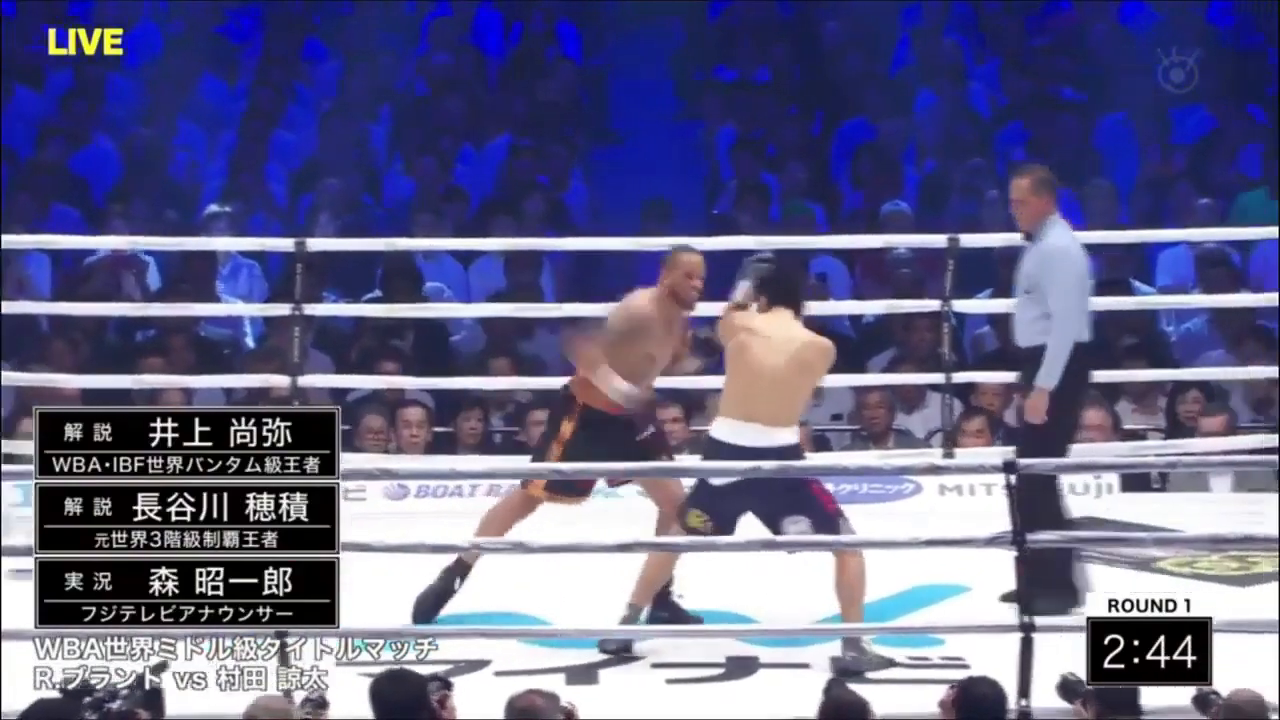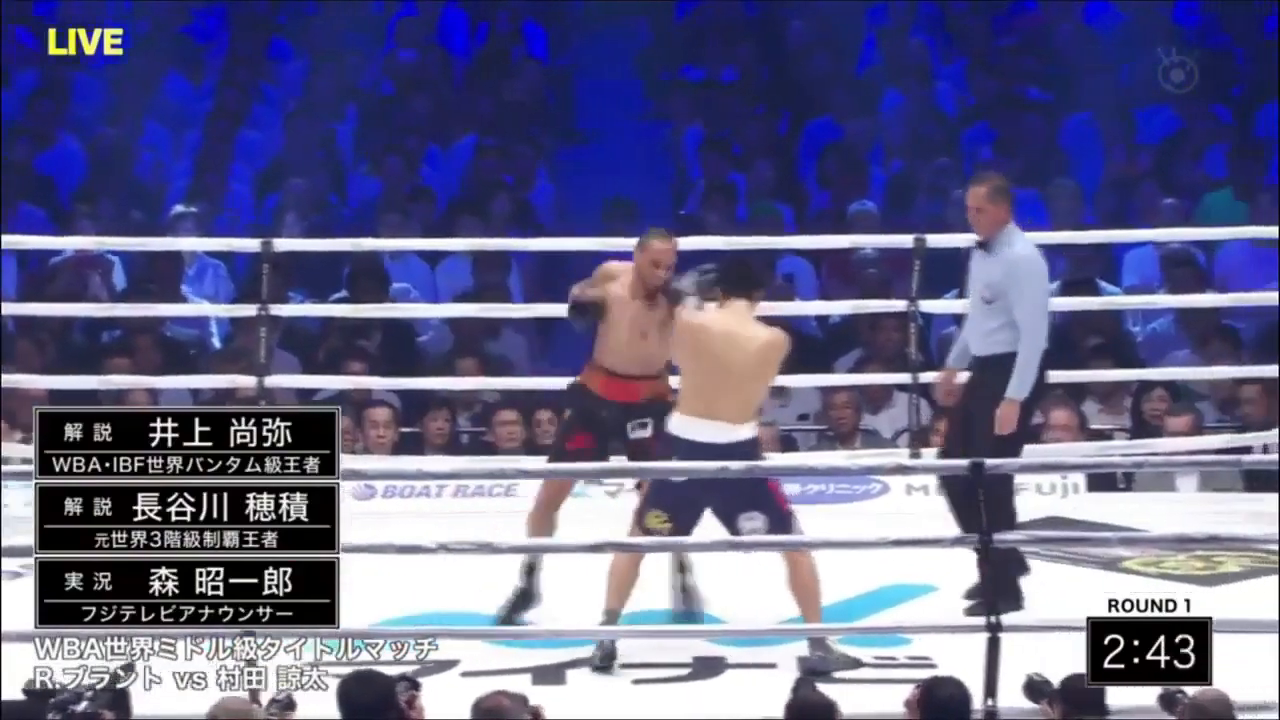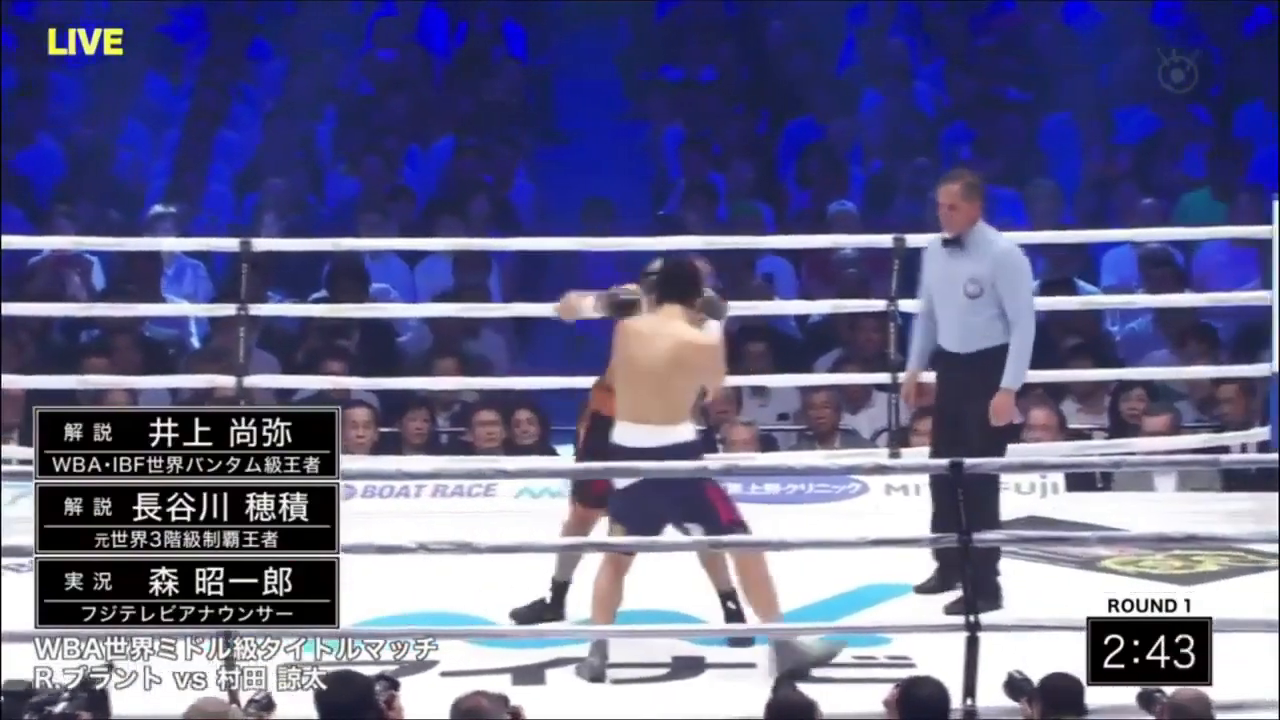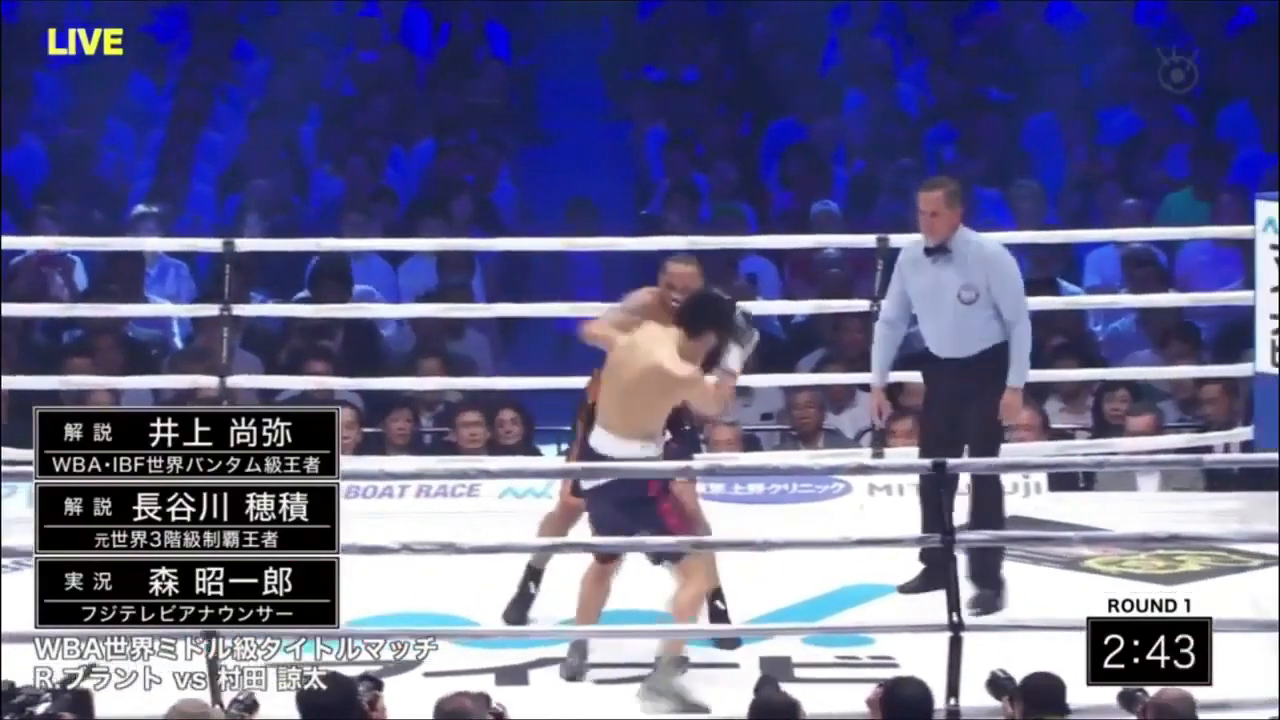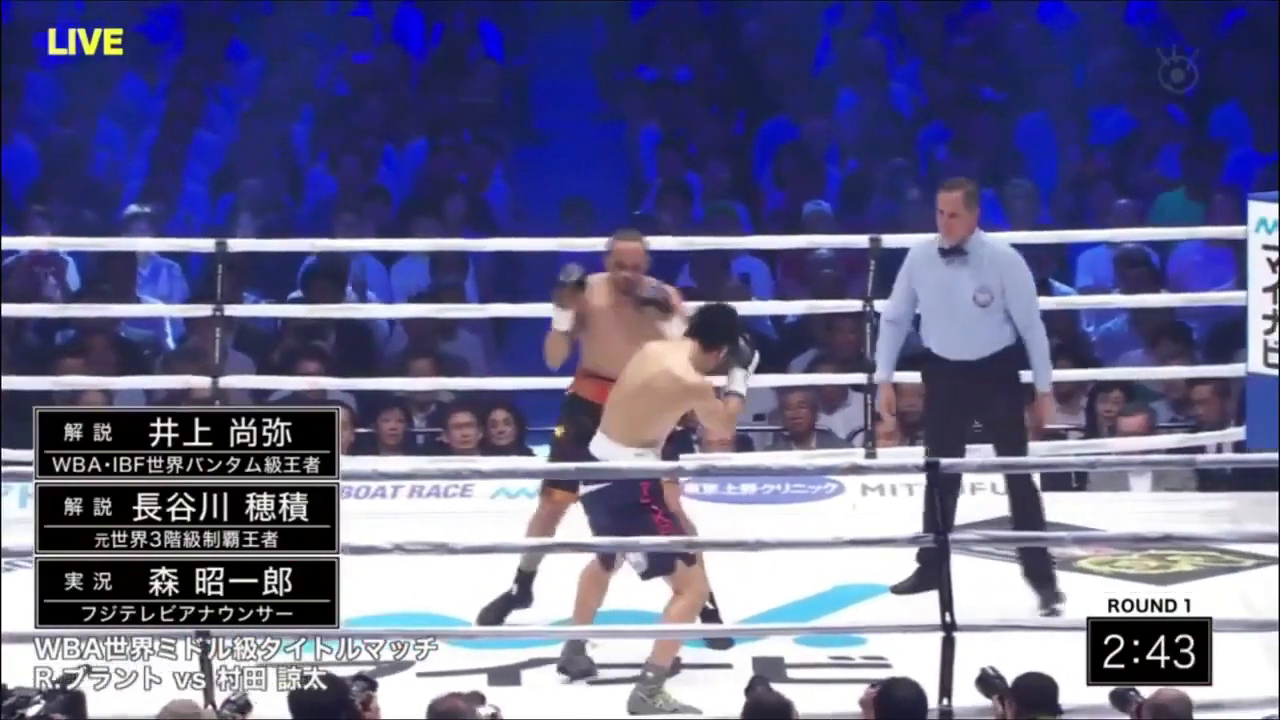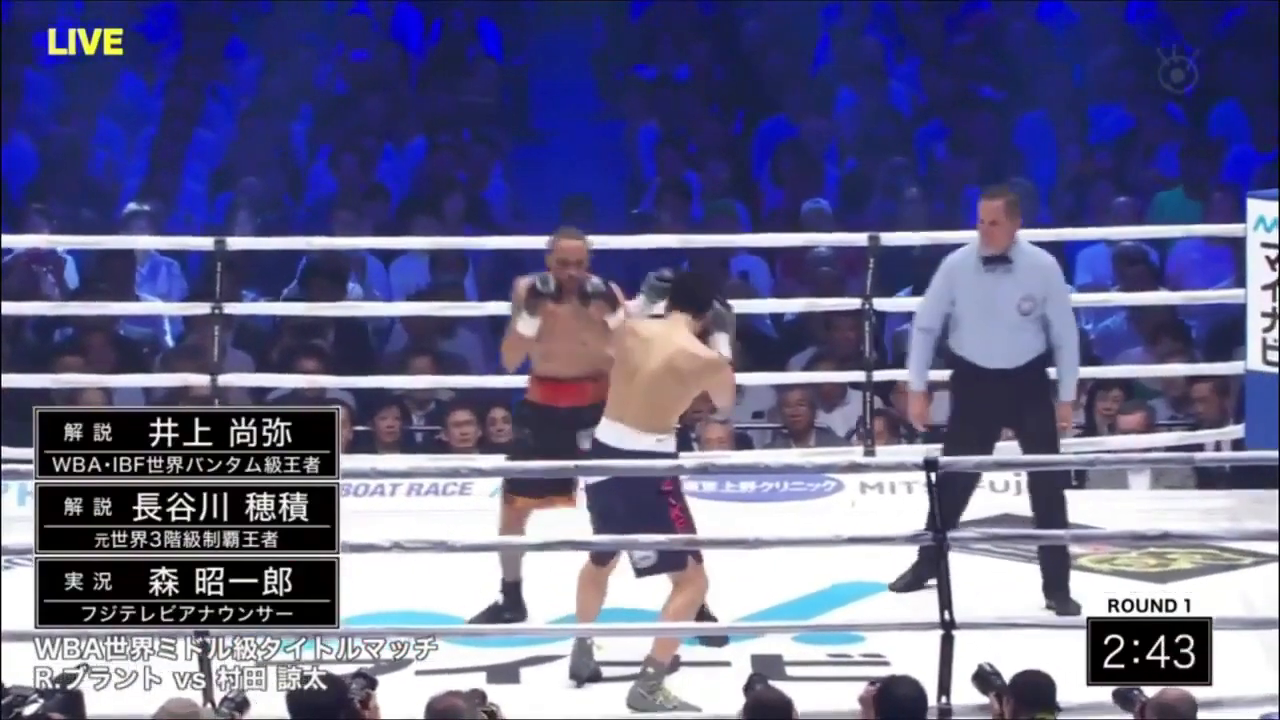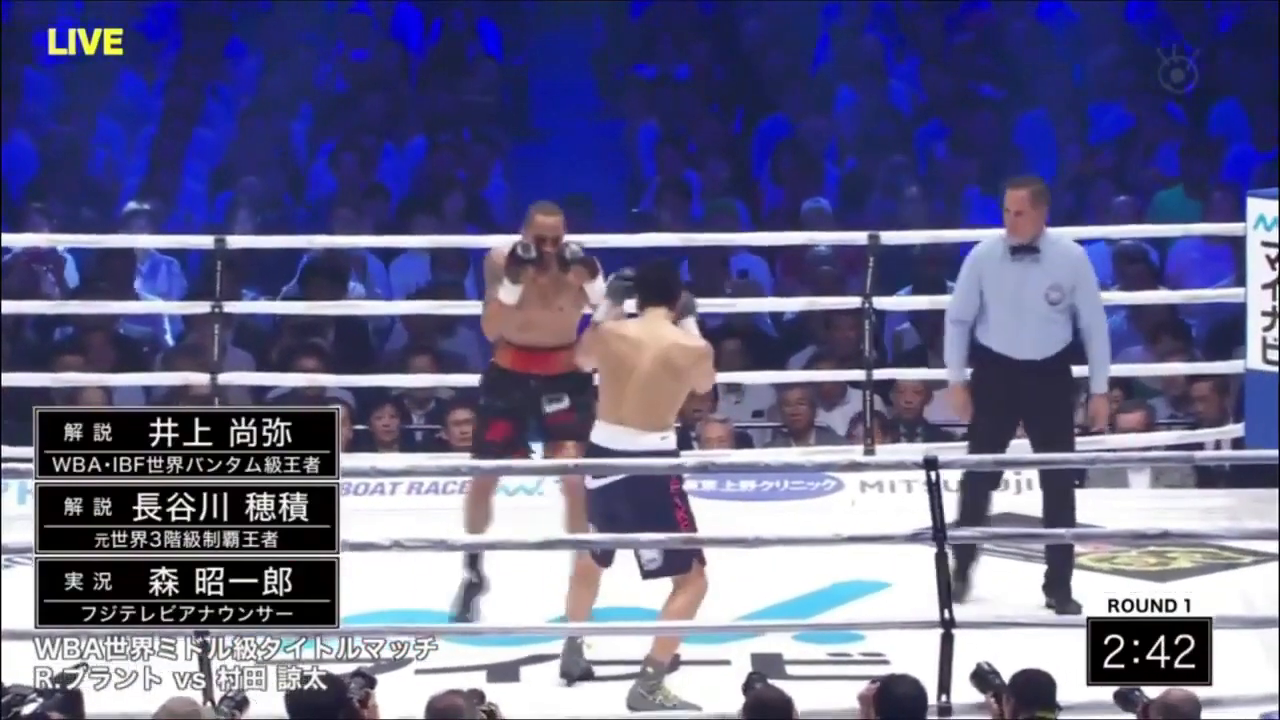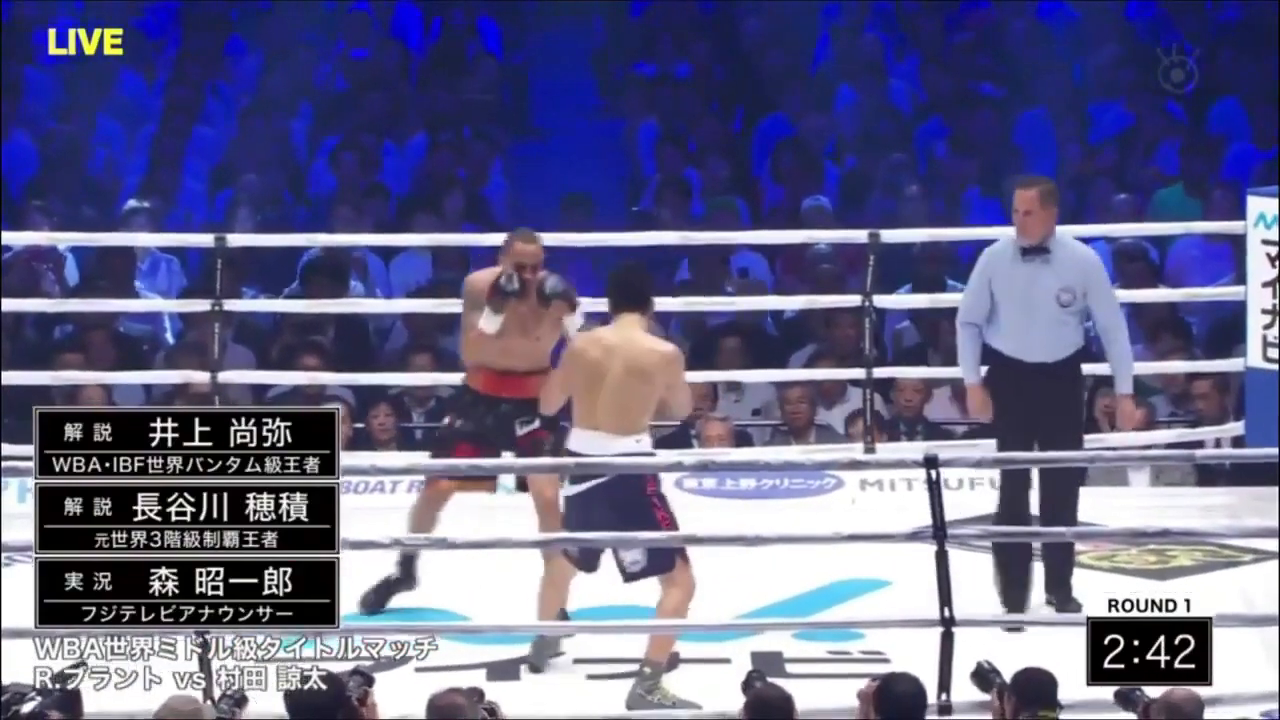
dt=0.2s
person 1, frame 1
left shoulder: (1057, 248)
right shoulder: (1042, 244)
left elbow: (1066, 323)
left wrist: (1044, 387)
right wrist: (1038, 379)
left hip: (1057, 369)
right hip: (1044, 365)
left knee: (1035, 474)
right knee: (1031, 472)
left ankle: (1052, 585)
right ankle: (1040, 579)
person 1, frame 2
left shoulder: (1021, 259)
right shoulder: (982, 252)
left elbow: (1034, 334)
left wrist: (1014, 399)
right wrist: (953, 364)
left hip: (1010, 377)
right hip: (984, 372)
left knee: (992, 479)
right knee: (954, 469)
left ankle: (1003, 588)
right ankle: (1000, 569)
person 1, frame 3
left shoulder: (1002, 254)
right shoulder: (936, 252)
left elbow: (1022, 324)
left wrist: (1008, 389)
right wrist: (914, 369)
left hip: (989, 369)
right hip: (952, 368)
left knee: (978, 478)
right knee: (943, 471)
left ankle: (984, 587)
right ankle: (952, 565)
person 1, frame 4
left shoulder: (990, 256)
right shoulder: (910, 258)
left elbow: (1018, 322)
right elbow: (891, 321)
left wrist: (1015, 386)
right wrist: (879, 382)
left hip: (984, 370)
right hip: (940, 371)
left knee: (983, 473)
right knee: (934, 473)
left ankle: (987, 579)
right ankle: (937, 566)
person 1, frame 5
left shoulder: (1004, 260)
right shoulder: (920, 258)
left elbow: (1030, 326)
right elbow: (895, 319)
left wrist: (1043, 389)
right wrist: (885, 379)
left hip: (995, 373)
right hip: (944, 374)
left knee: (1016, 472)
right knee: (940, 474)
left ankle: (1041, 578)
right ankle: (931, 566)
person 1, frame 6
left shoulder: (1043, 267)
right shoulder: (956, 265)
left elbow: (1064, 333)
right elbow: (925, 326)
left wrist: (1066, 397)
right wrist: (917, 388)
left hip: (1028, 382)
right hip: (974, 381)
left knee: (1048, 482)
right knee: (954, 477)
left ankle: (1056, 587)
right ankle: (928, 562)
person 1, frame 7
left shoulder: (1072, 258)
right shoulder: (983, 256)
left elbow: (1093, 325)
right elbow: (958, 319)
left wrist: (1099, 389)
right wrist: (957, 380)
left hip: (1051, 374)
right hip: (996, 372)
left knee: (1059, 481)
right knee: (980, 472)
left ankle: (1059, 584)
right ankle: (962, 564)
person 1, frame 8
left shoulder: (1083, 260)
right shoulder: (994, 258)
left elbow: (1112, 325)
right elbow: (969, 322)
left wrist: (1124, 391)
right wrist: (973, 382)
left hip: (1061, 378)
right hip: (1008, 377)
left knee: (1063, 483)
right knee: (1014, 482)
left ankle: (1059, 583)
right ankle: (1013, 593)
person 2, frame 1
left shoulder: (741, 325)
right shoulder: (821, 347)
left elbow: (720, 327)
left wrist: (745, 286)
left hip: (725, 454)
right hip: (780, 460)
right knee: (847, 548)
left ankle: (626, 628)
right ankle: (853, 650)
person 2, frame 2
left shoulder: (690, 323)
right shoulder: (776, 340)
left wrist: (692, 303)
left hip: (684, 450)
right hip: (736, 455)
left knee: (636, 541)
right knee: (795, 547)
left ankle: (605, 640)
right ankle: (819, 648)
person 2, frame 3
left shoulder: (627, 328)
right shoulder: (702, 343)
right wrist: (715, 321)
left hip: (626, 456)
right hip: (675, 457)
left knee: (615, 557)
right knee: (745, 551)
left ankle: (596, 654)
right ankle: (785, 647)
person 2, frame 4
left shoulder: (639, 335)
right shoulder: (681, 372)
right elbow: (715, 406)
right wrist: (737, 353)
left hip: (598, 462)
right hip: (633, 473)
left knee: (606, 558)
right knee: (697, 569)
left ankle: (577, 655)
right ankle: (663, 676)
person 2, frame 5
left shoulder: (651, 349)
right shoulder: (692, 382)
right elbow: (724, 427)
right wrist: (741, 375)
right hip: (628, 484)
left knee: (606, 560)
right knee: (693, 585)
left ankle: (574, 651)
right ankle: (648, 689)
person 2, frame 6
left shoulder: (632, 330)
right shoulder: (703, 358)
right elbow: (725, 400)
right wrist: (722, 338)
left hip: (603, 459)
right hip: (647, 470)
left knee: (601, 560)
right knee: (692, 580)
left ankle: (582, 654)
right ankle: (648, 685)
person 2, frame 7
left shoulder: (610, 333)
right shoulder: (693, 348)
left elbow: (582, 360)
right elbow: (704, 386)
left wrist: (608, 304)
right wrist: (690, 321)
left hip: (603, 460)
right hip: (651, 468)
left knee: (592, 560)
right knee: (691, 581)
left ankle: (572, 652)
right ankle: (648, 685)
person 2, frame 8
left shoulder: (581, 345)
right shoulder: (665, 354)
left elbow: (548, 403)
right elbow: (681, 410)
right hip: (627, 474)
left knee: (567, 561)
right knee: (679, 581)
left ankle: (542, 645)
right ankle: (648, 685)
person 3, frame 1
left shoulder: (676, 316)
right shoulder: (641, 308)
left elbow: (676, 361)
right elbow: (582, 350)
right wrist: (624, 392)
left hip: (628, 412)
right hip: (588, 409)
left knee: (674, 500)
right knee: (526, 499)
left ankle: (661, 599)
right ankle: (453, 577)
person 3, frame 2
right shoulder: (613, 273)
right elbow: (581, 293)
right wrist: (580, 300)
left hip: (647, 399)
right hip: (595, 393)
right knee: (552, 490)
left ankle: (682, 580)
right ankle: (528, 583)
person 3, frame 3
right shoulder: (634, 298)
right elbow: (567, 308)
right wrist: (599, 302)
right hip: (610, 413)
right knee: (583, 516)
left ankle: (731, 607)
right ankle: (556, 598)
person 3, frame 4
right shoulder: (644, 301)
right elbow: (590, 332)
left knee: (687, 507)
right knee: (570, 505)
left ankle: (716, 604)
right ankle: (529, 583)
person 3, frame 5
left shoulder: (665, 297)
right shoulder: (587, 291)
right elbow: (553, 362)
left wrist: (667, 319)
right wrist: (563, 309)
right hip: (589, 405)
right knee: (552, 504)
right ankle: (520, 588)
person 3, frame 6
left shoulder: (607, 293)
right shoulder: (529, 289)
right elbow: (510, 362)
left wrist: (612, 311)
right wrist: (530, 312)
left hip: (597, 408)
right hip: (543, 409)
right knee: (513, 509)
right ankle: (511, 599)
person 3, frame 7
left shoulder: (577, 264)
right shoulder: (500, 259)
right elbow: (491, 331)
left wrist: (591, 275)
right wrist: (513, 278)
left hip: (564, 376)
right hip: (509, 375)
left knee: (573, 483)
right knee: (483, 479)
right ankle: (473, 572)
person 3, frame 8
left shoulder: (553, 291)
right shoulder: (478, 285)
right elbow: (469, 354)
left wrist: (568, 310)
right wrist: (494, 308)
left hip: (533, 400)
right hip: (480, 396)
left knee: (547, 497)
right knee: (434, 490)
right ankle: (403, 572)
